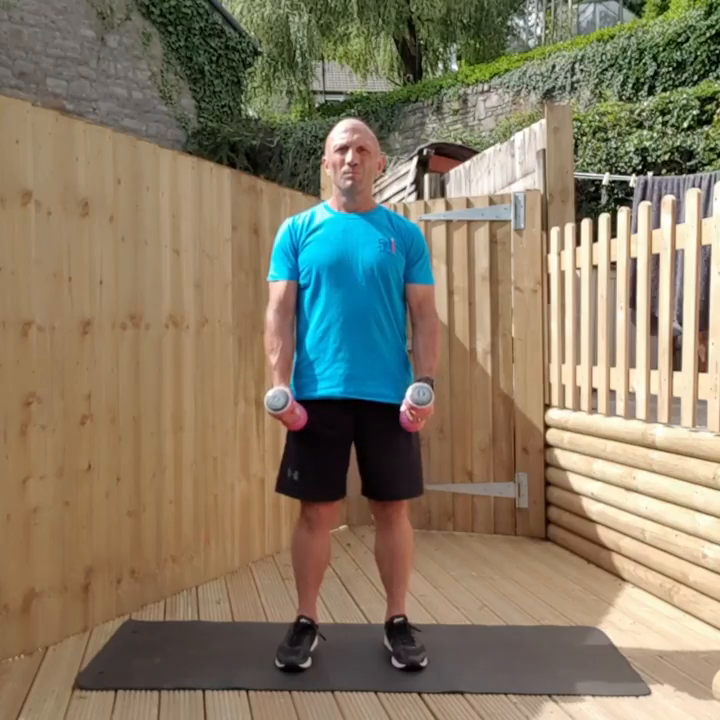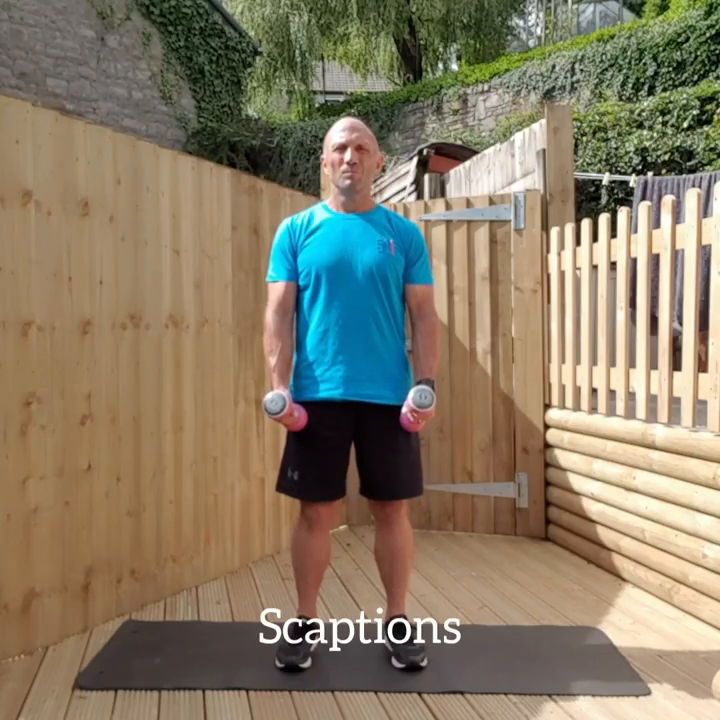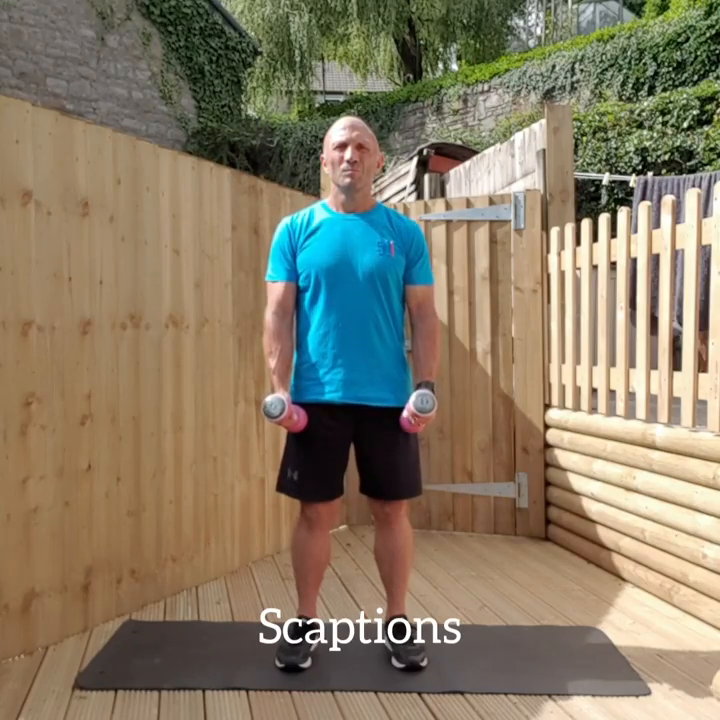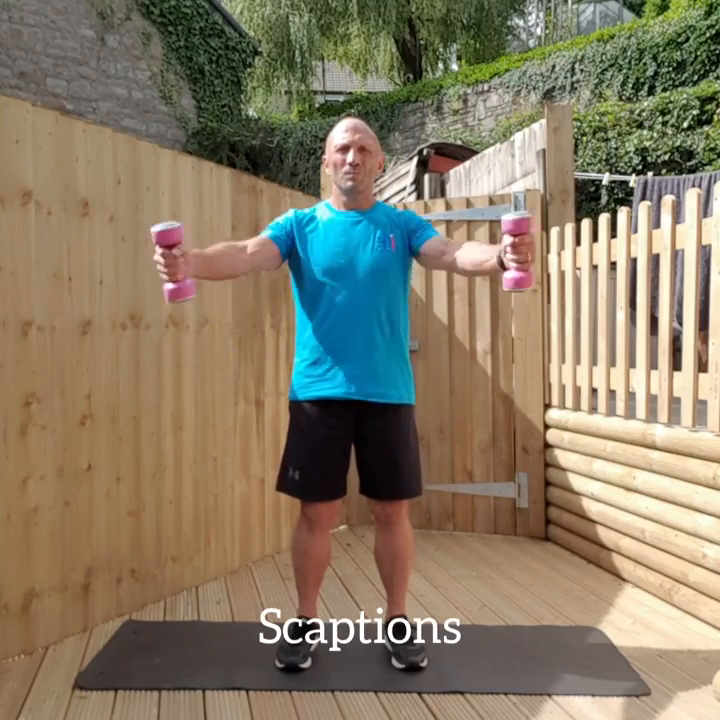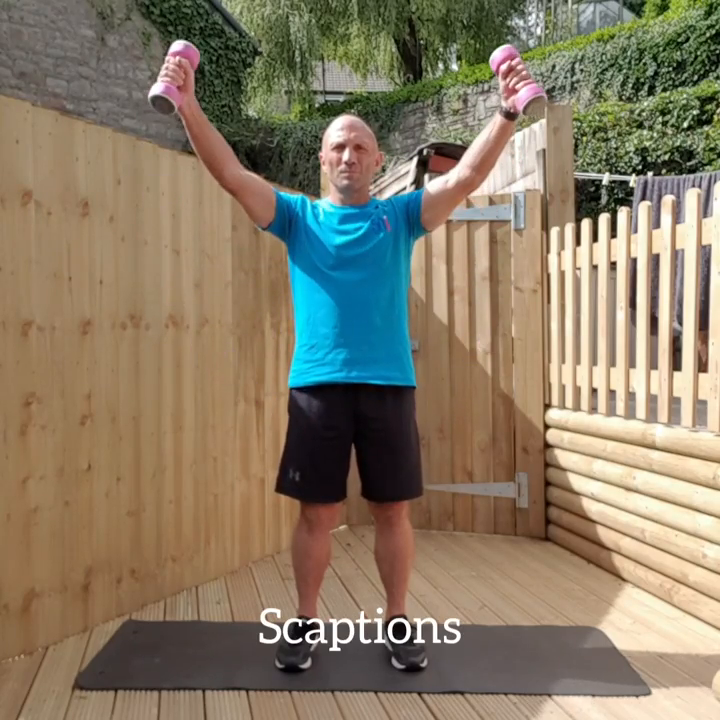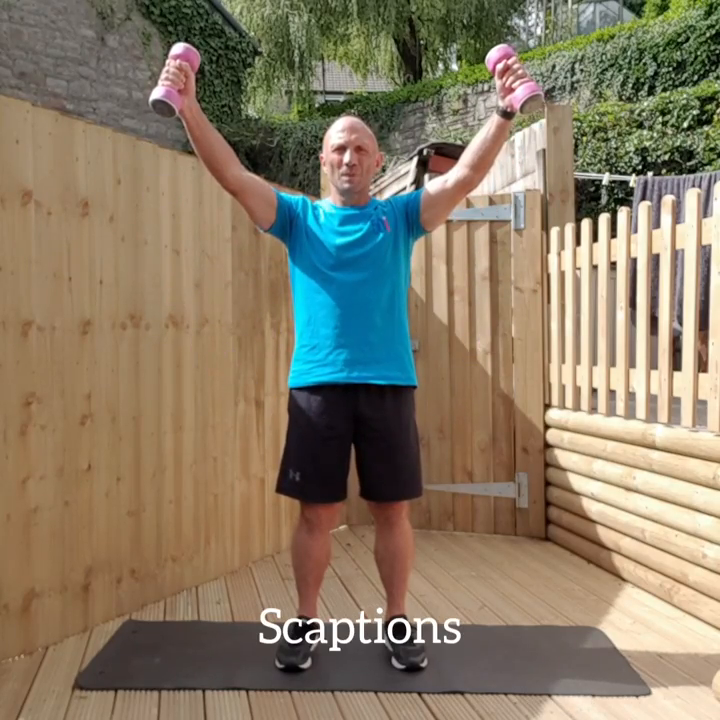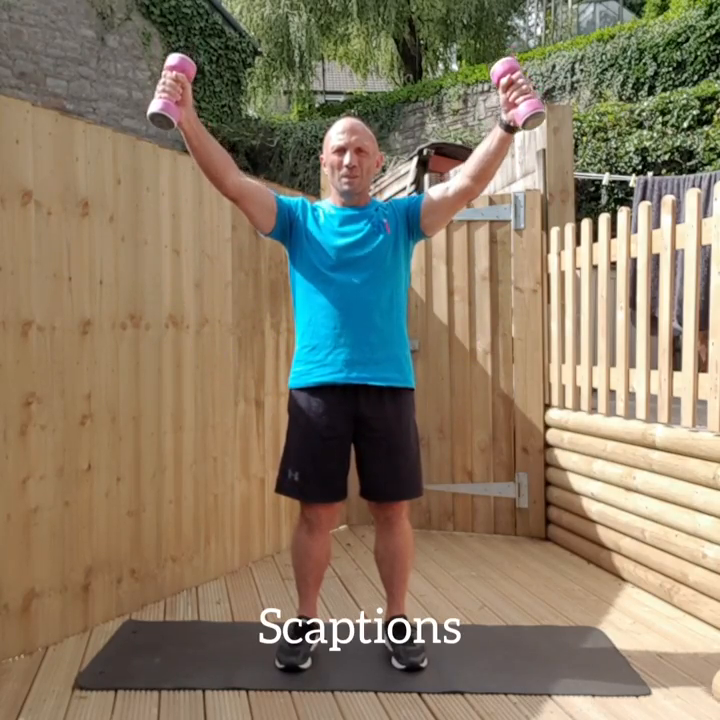
dt=0.5s
person 1, frame 1
left shoulder: (405, 234)
right shoulder: (297, 230)
left elbow: (424, 314)
right elbow: (280, 311)
left wrist: (424, 383)
right wrist: (280, 385)
left hip: (388, 395)
right hip: (318, 394)
left knee: (392, 510)
right knee: (316, 512)
left ankle: (397, 620)
right ankle: (306, 621)
person 1, frame 2
left shoulder: (403, 233)
right shoulder: (296, 230)
left elbow: (424, 315)
right elbow: (279, 313)
left wrist: (426, 385)
right wrist: (279, 386)
left hip: (388, 395)
right hip: (317, 396)
left knee: (392, 510)
right knee: (316, 512)
left ankle: (397, 622)
right ankle: (305, 622)
person 1, frame 3
left shoulder: (404, 233)
right shoulder: (295, 230)
left elbow: (423, 317)
right elbow: (278, 315)
left wrist: (426, 388)
right wrist: (279, 388)
left hip: (388, 397)
right hip: (317, 397)
left knee: (392, 511)
right knee: (316, 512)
left ankle: (397, 621)
right ankle: (305, 622)
person 1, frame 4
left shoulder: (403, 225)
right shoulder: (300, 226)
left elbow: (454, 252)
right elbow: (245, 254)
left wrist: (502, 255)
right wrist: (190, 261)
left hip: (389, 393)
right hip: (318, 392)
left knee: (393, 510)
right knee: (316, 512)
left ankle: (397, 622)
right ankle: (305, 622)
person 1, frame 5
left shoulder: (401, 215)
right shoulder: (297, 216)
left elbow: (465, 176)
right elbow: (231, 174)
left wrist: (507, 112)
right wrist: (187, 106)
left hip: (389, 385)
right hip: (316, 385)
left knee: (393, 511)
right knee: (317, 513)
left ankle: (397, 621)
right ankle: (305, 622)
person 1, frame 6
left shoulder: (400, 216)
right shoulder: (298, 217)
left elbow: (465, 176)
right elbow: (233, 176)
left wrist: (503, 112)
right wrist: (189, 109)
left hip: (389, 383)
right hip: (316, 384)
left knee: (393, 510)
right knee: (316, 512)
left ankle: (397, 621)
right ankle: (305, 622)
person 1, frame 7
left shoulder: (400, 218)
right shoulder: (298, 219)
left elbow: (466, 184)
right elbow: (233, 182)
left wrist: (506, 124)
right wrist: (187, 118)
left hip: (389, 385)
right hip: (316, 385)
left knee: (393, 510)
right knee: (316, 513)
left ankle: (397, 621)
right ankle: (305, 621)
